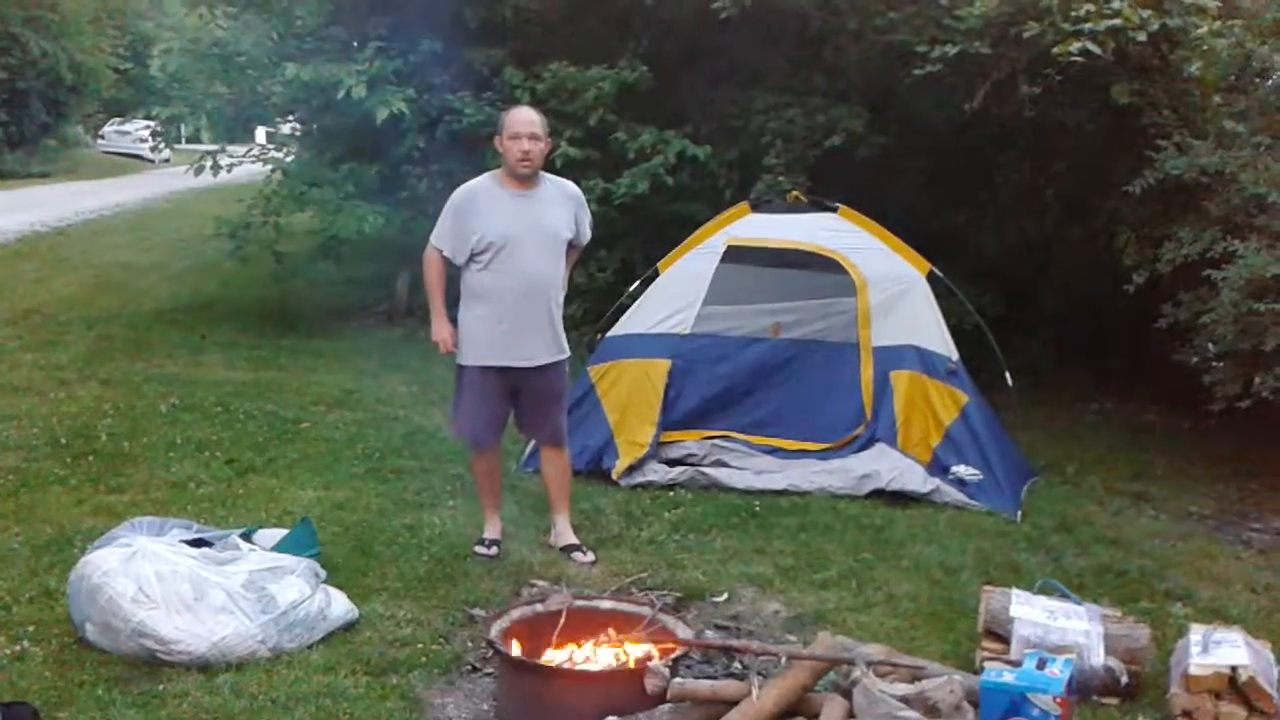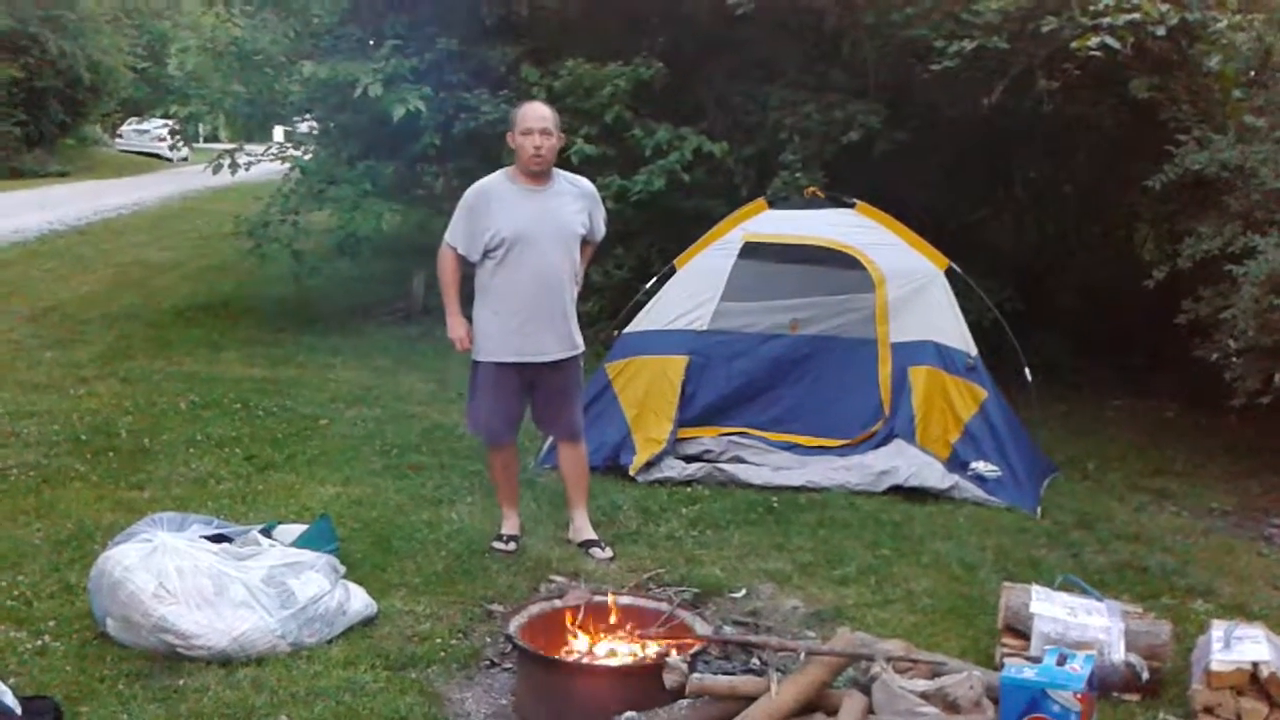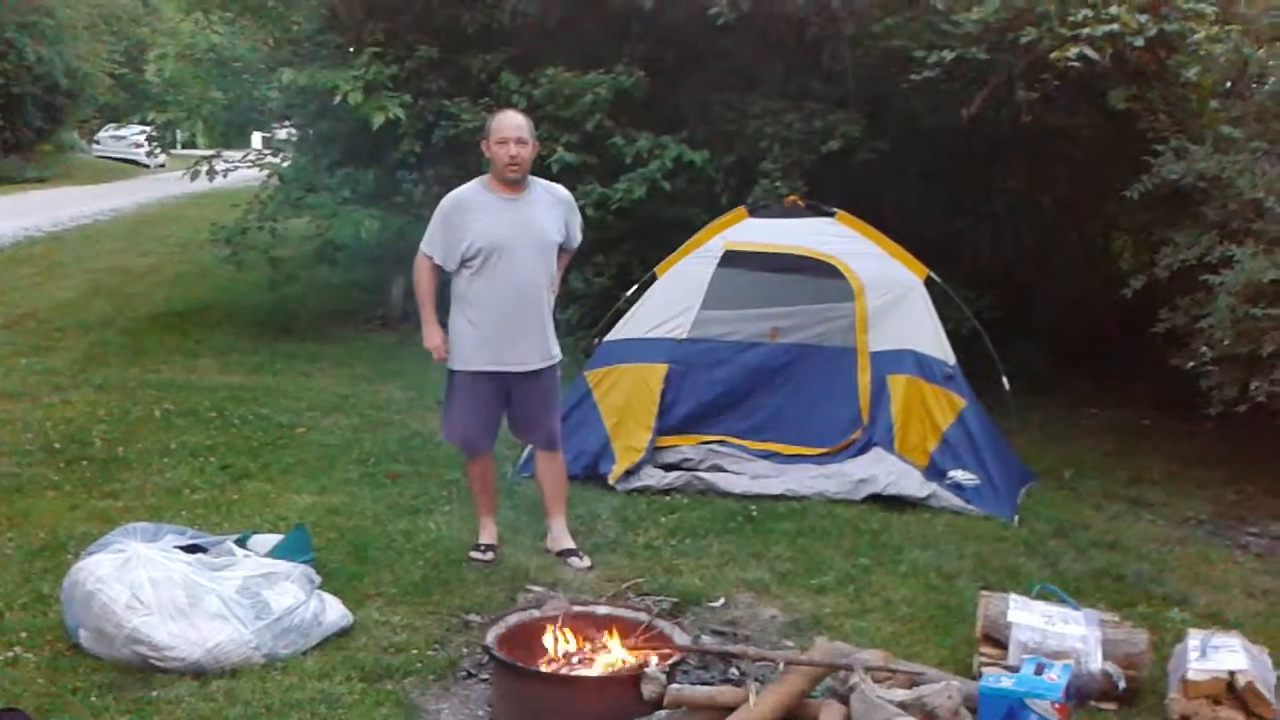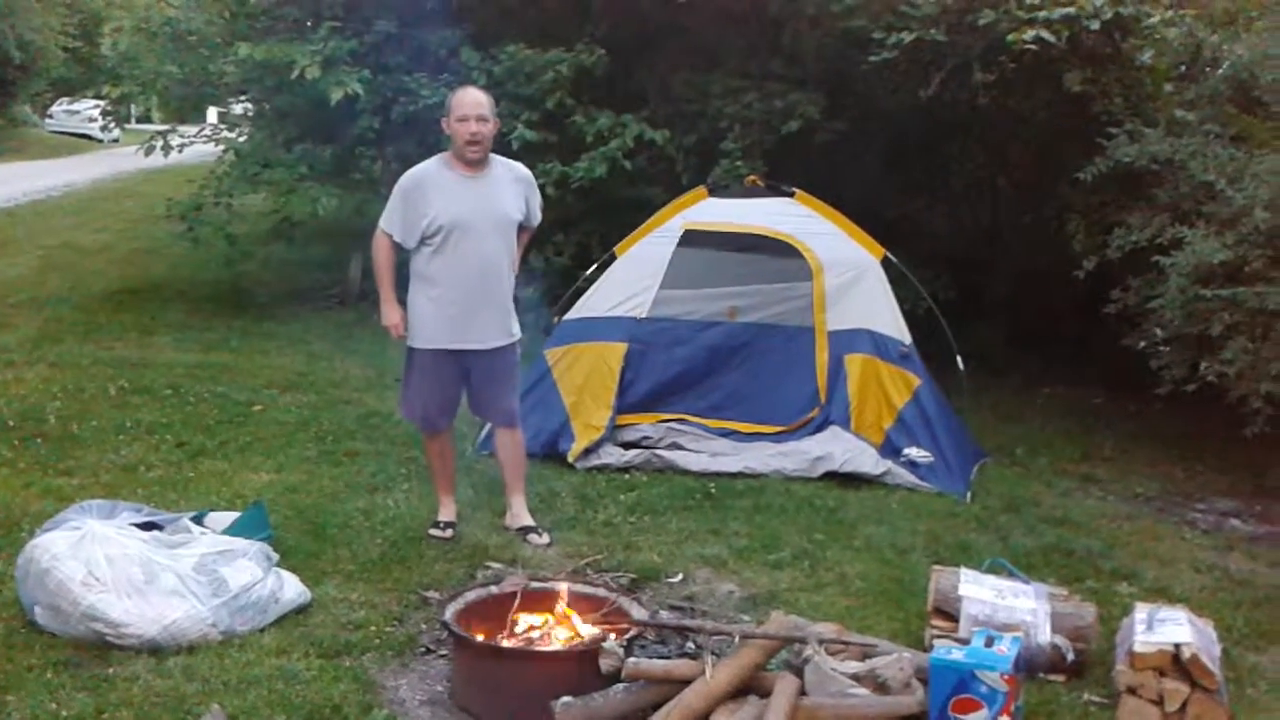
dt=1s
person 1, frame 1
left shoulder: (568, 196)
right shoulder: (470, 197)
right elbow: (434, 256)
right wrist: (438, 318)
left hip: (546, 346)
right hip: (484, 348)
left knee: (553, 437)
right knee: (483, 439)
left ankle: (562, 528)
right ankle: (491, 524)
person 1, frame 2
left shoulder: (582, 192)
right shoulder: (484, 194)
right elbow: (449, 253)
right wrist: (454, 316)
left hip: (561, 342)
right hip: (499, 345)
left knee: (570, 432)
right knee: (499, 436)
left ankle: (580, 523)
right ankle: (509, 519)
person 1, frame 3
left shoulder: (557, 199)
right shoulder: (460, 203)
right elbow: (426, 263)
right wrist: (430, 325)
left hip: (538, 351)
right hip: (476, 354)
left knee: (547, 440)
right knee: (476, 444)
left ankle: (558, 532)
right ankle: (487, 528)
person 1, frame 4
left shoulder: (518, 178)
right shoulder: (420, 180)
right elbow: (384, 239)
right wrist: (388, 303)
left hip: (498, 328)
right hip: (435, 332)
left knee: (507, 418)
right knee: (435, 422)
left ankle: (517, 509)
right ankle: (446, 506)
